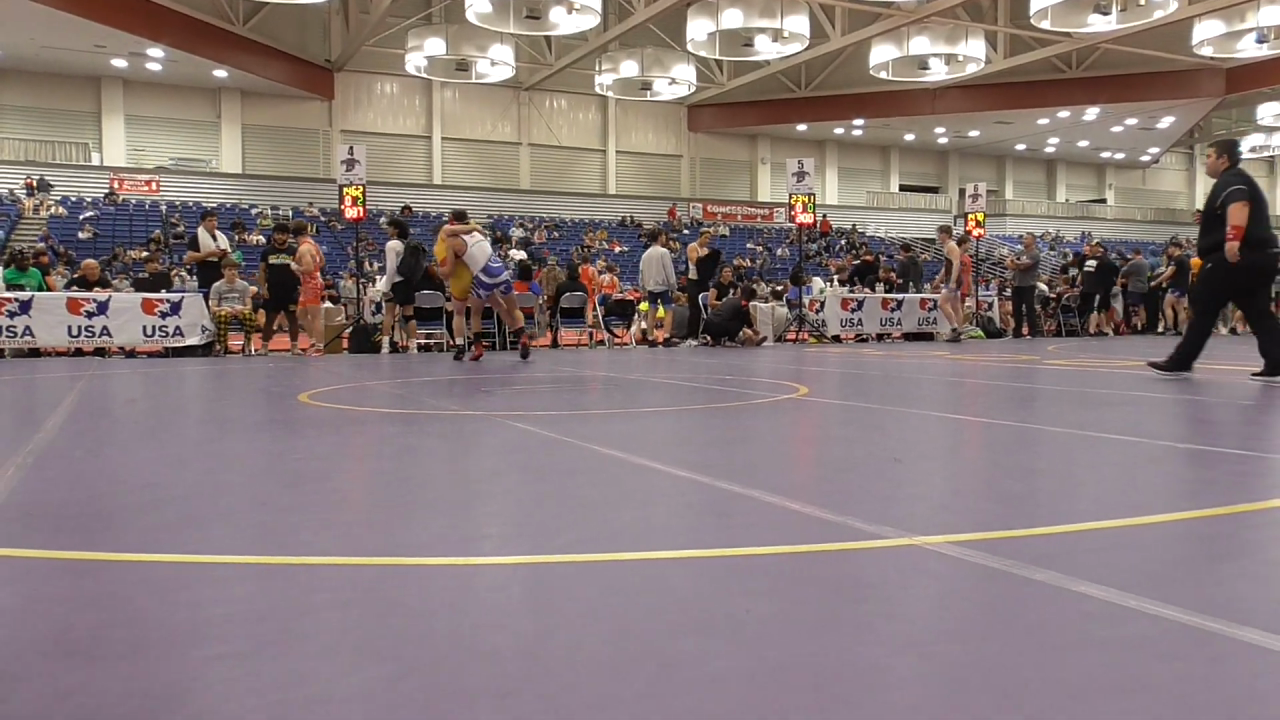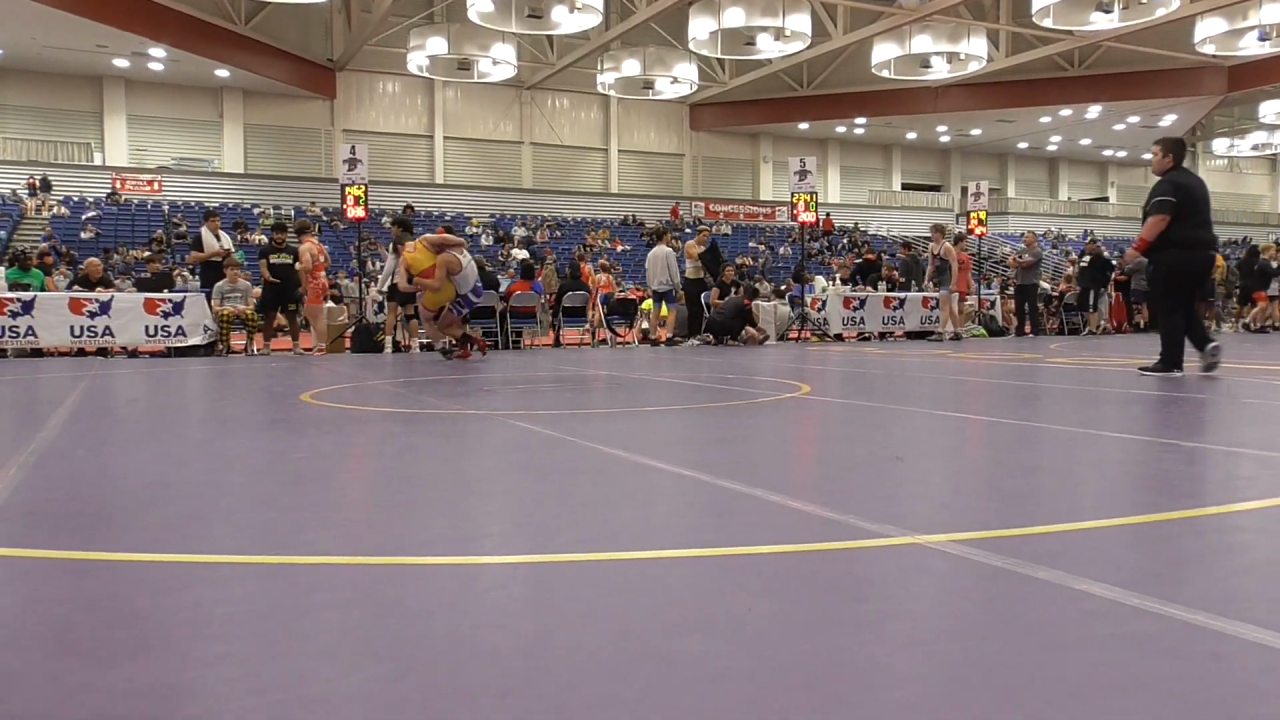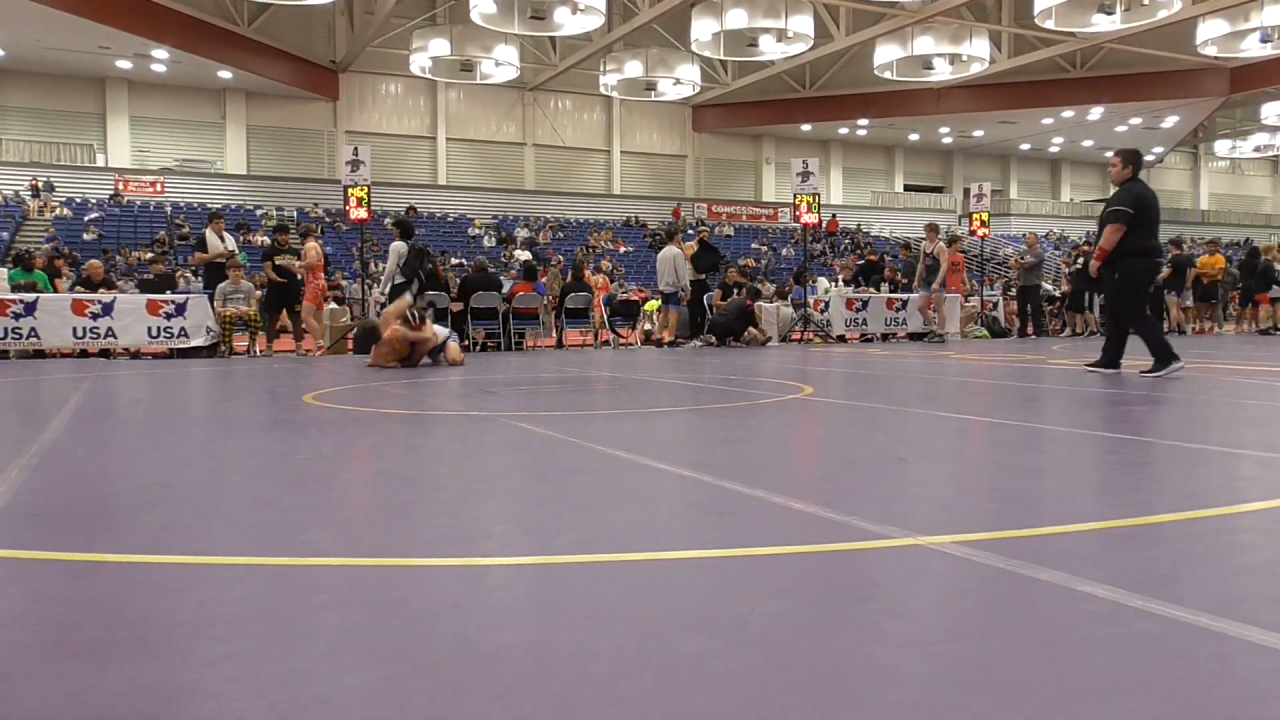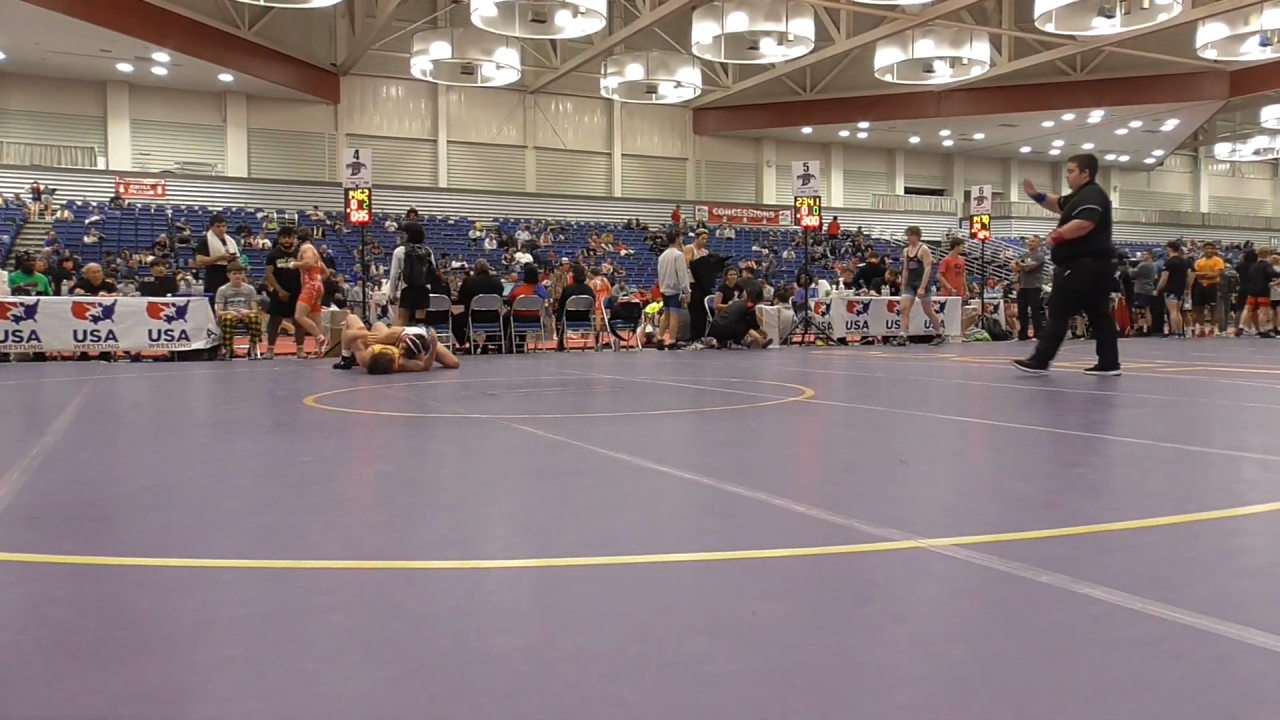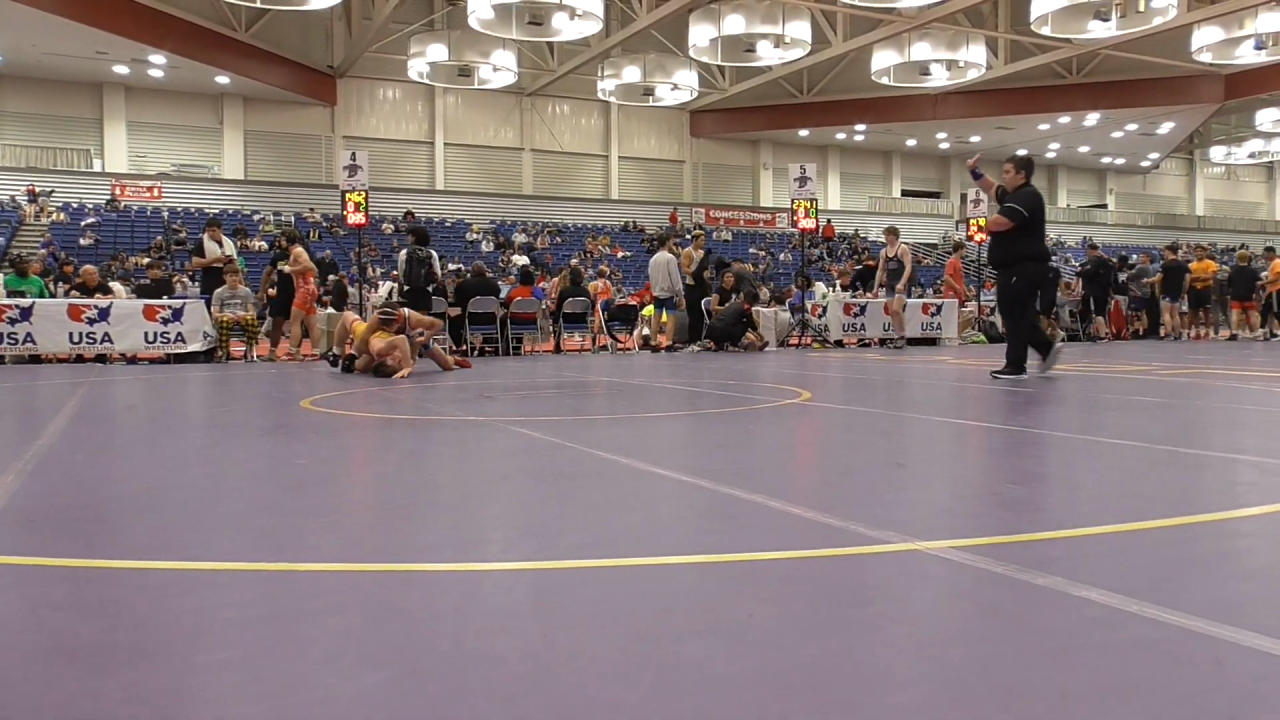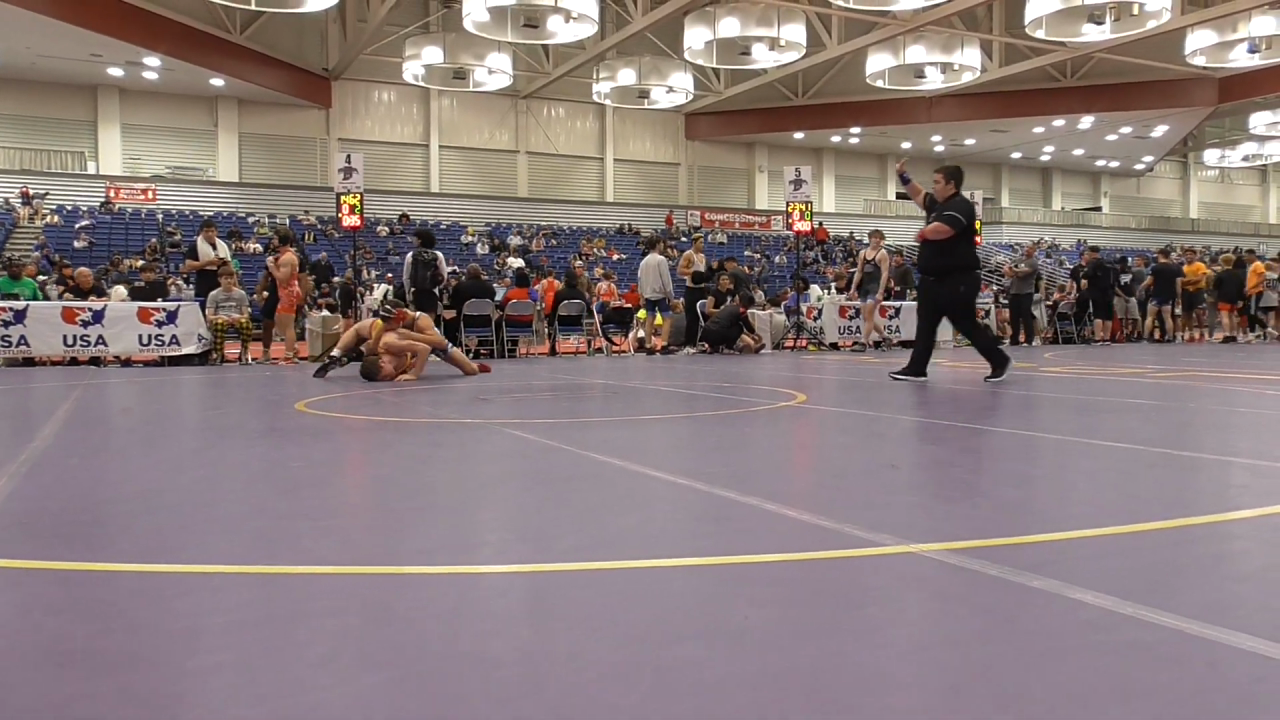
dt=0.4s
person 1, frame 1
left shoulder: (1230, 180)
right shoulder: (1239, 181)
left elbow: (1239, 206)
left wrist: (1232, 239)
right wrist: (1206, 221)
left hip: (1232, 257)
right hip: (1259, 256)
left knee: (1203, 310)
right knee: (1259, 313)
left ankle: (1179, 363)
person 1, frame 2
left shoulder: (1167, 184)
right shoulder: (1193, 182)
left elbow: (1160, 219)
left wrist: (1137, 248)
left hip: (1175, 255)
right hip: (1202, 254)
left knee: (1168, 310)
right knee: (1184, 307)
left ankle: (1170, 363)
right ankle: (1206, 345)
person 1, frame 3
left shoulder: (1126, 194)
right shoulder: (1144, 192)
left elbow: (1115, 228)
left wrist: (1097, 257)
left hip: (1130, 263)
right hip: (1143, 261)
left knee: (1133, 314)
right knee: (1117, 313)
left ankle: (1167, 358)
right ankle: (1109, 360)
person 1, frame 4
left shoulder: (1091, 195)
right shoulder: (1081, 195)
left elbow: (1082, 224)
right elbow: (1058, 203)
left wrist: (1055, 236)
right wrist: (1036, 194)
left hip: (1083, 265)
right hip: (1095, 265)
left knee: (1058, 312)
right knee: (1099, 314)
left ankle: (1040, 360)
right ankle: (1109, 363)
person 1, frame 5
left shoulder: (1025, 197)
right shoulder: (1014, 194)
left elbow: (999, 222)
right elbow: (992, 188)
left wrist: (987, 225)
right wrist: (974, 171)
left hip: (1025, 268)
right hip: (1018, 268)
left knee: (1016, 317)
right knee: (1019, 316)
left ankle: (1016, 366)
right ankle: (1047, 347)
person 1, frame 6
left shoulder: (961, 206)
right shoulder: (938, 203)
left elbow: (940, 230)
right elbow: (918, 195)
left wrist: (922, 234)
right wrist: (903, 176)
left hip: (959, 279)
right hip: (934, 278)
left knee: (967, 326)
right knee: (925, 324)
left ankle: (1000, 361)
right ankle: (916, 369)
